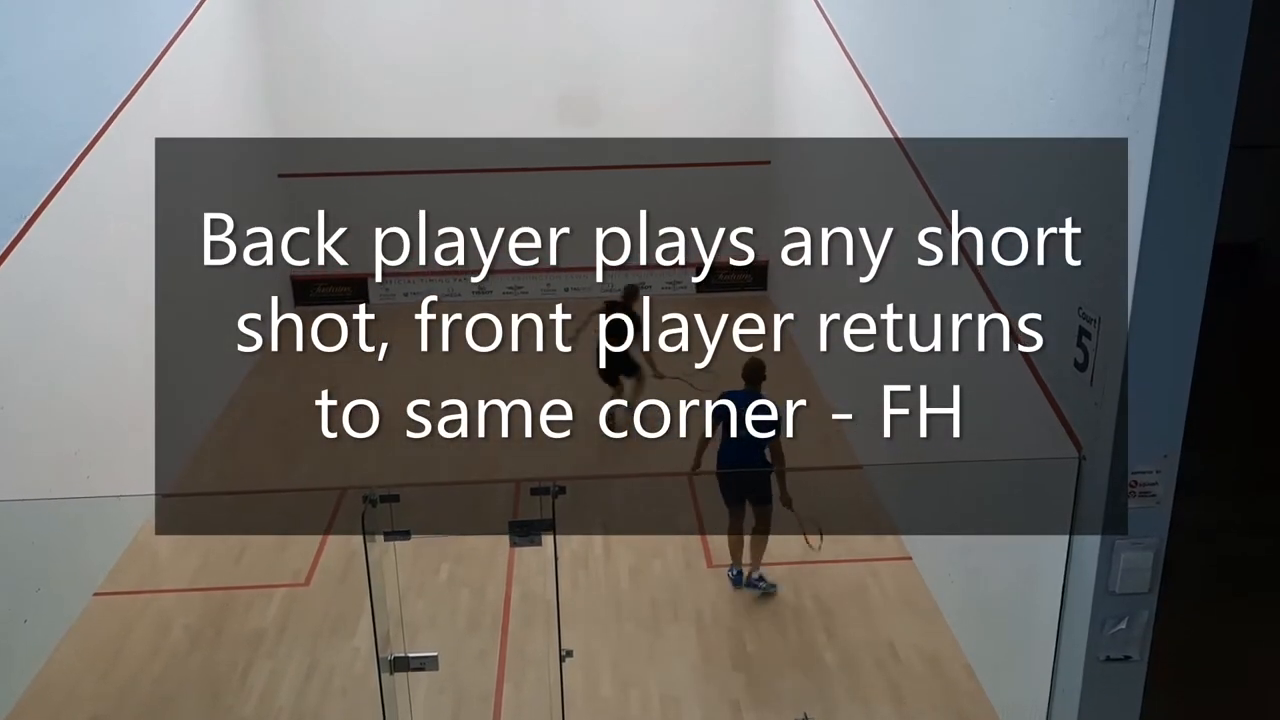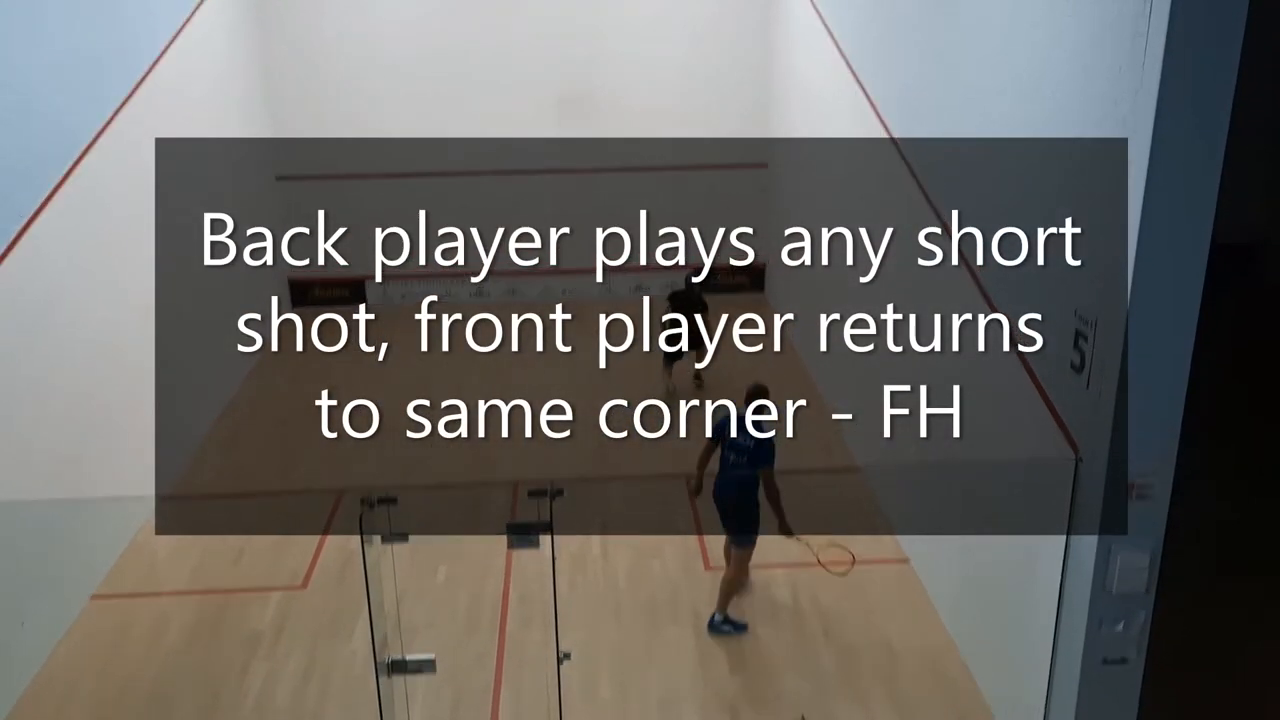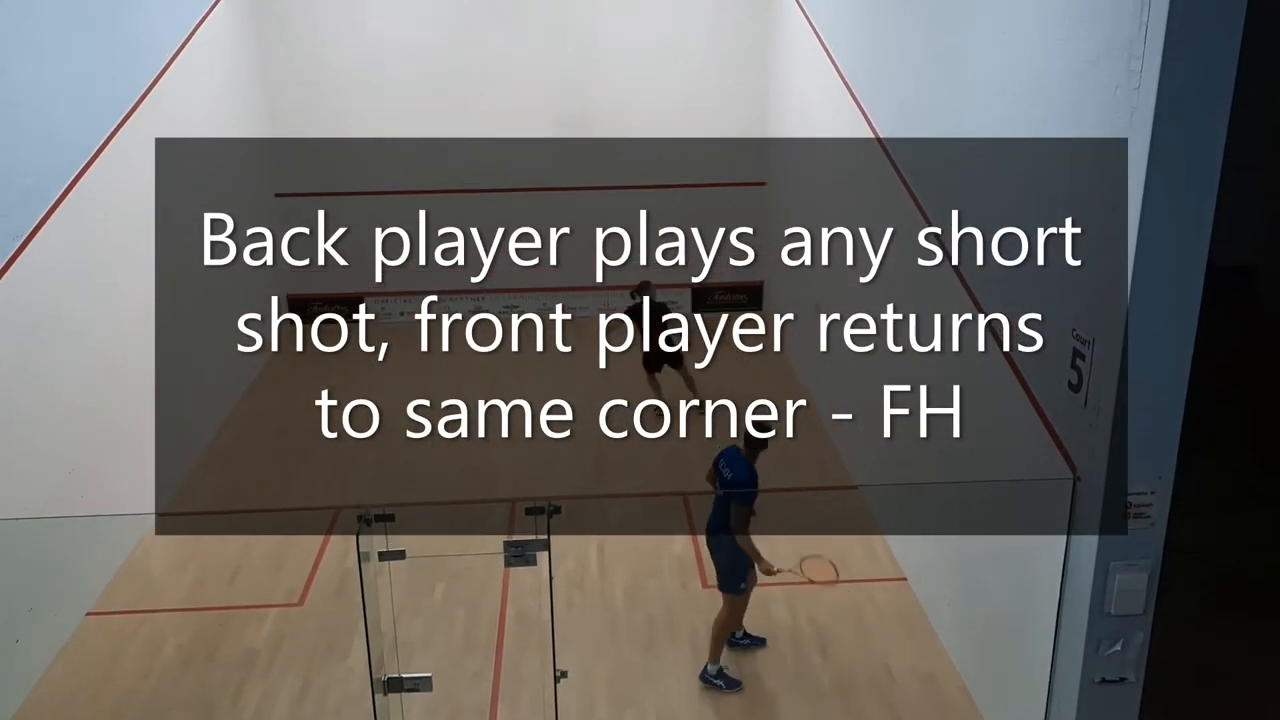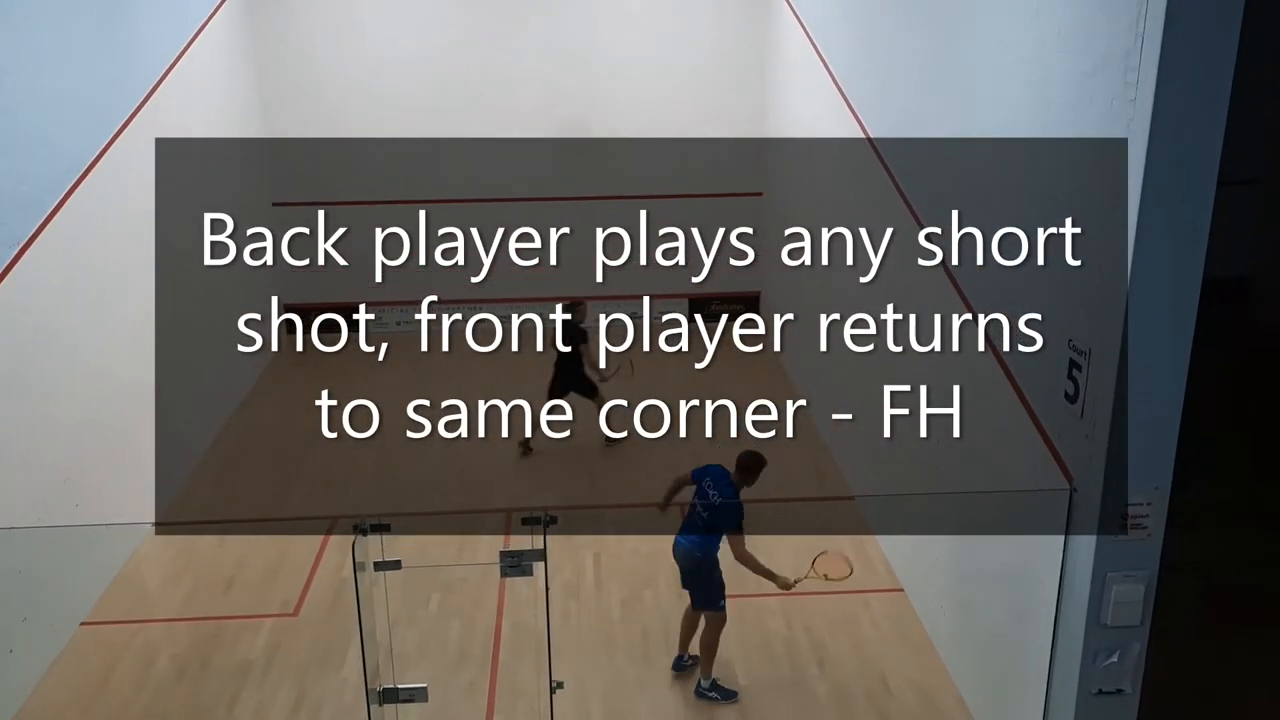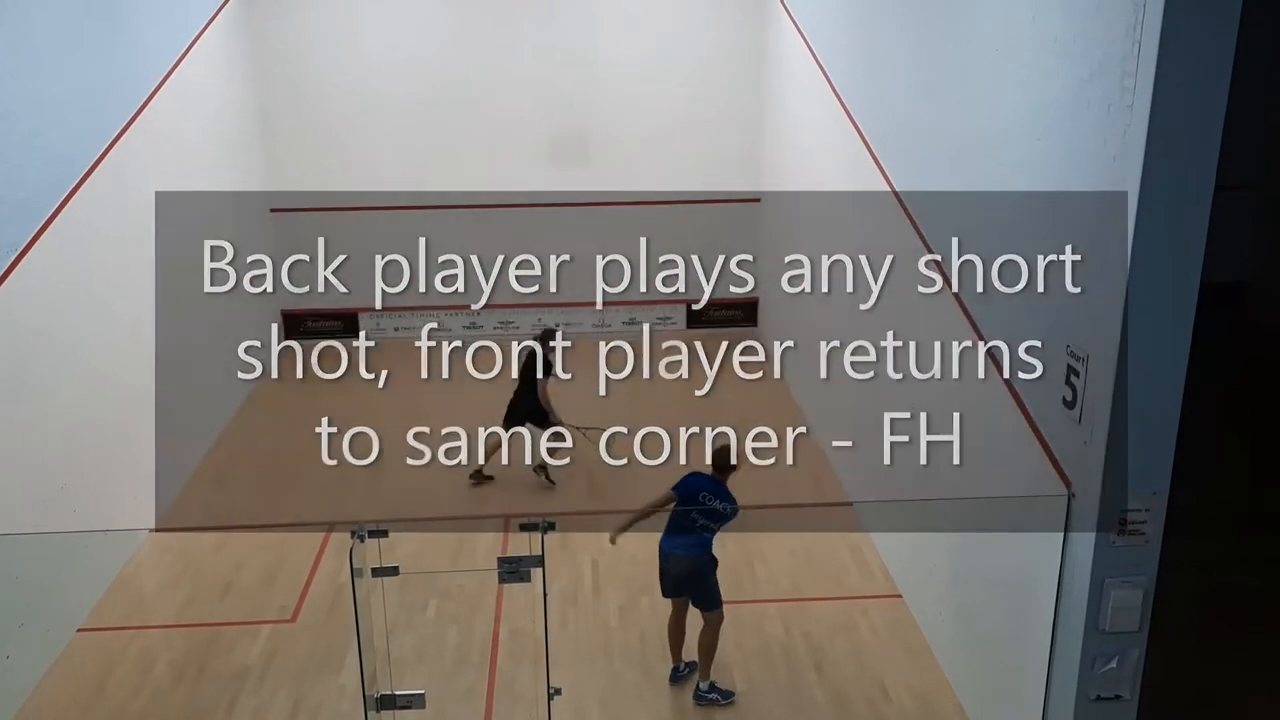
dt=0.5s
person 1, frame 1
left shoulder: (726, 401)
left elbow: (708, 433)
right elbow: (776, 452)
left wrist: (697, 459)
right wrist: (783, 489)
left hip: (726, 469)
right hip: (755, 471)
left knee: (735, 518)
right knee: (763, 518)
left ankle: (736, 570)
right ankle: (754, 574)
person 1, frame 2
left shoulder: (725, 423)
right shoulder: (764, 440)
left elbow: (705, 455)
right elbow: (768, 485)
left wrist: (697, 480)
right wrist: (782, 520)
left hip: (720, 492)
right hip: (743, 500)
left knee: (733, 536)
right knee: (740, 560)
left ankle: (736, 580)
right ankle: (719, 618)
person 1, frame 3
left shoulder: (728, 453)
right shoulder: (746, 478)
left elbow: (710, 478)
right elbow: (738, 527)
right wrist: (760, 561)
left hip: (719, 531)
right hip: (726, 538)
left knee: (748, 581)
right knee: (733, 602)
left ankle: (737, 634)
right ankle: (711, 671)
person 1, frame 4
left shoulder: (712, 472)
right shoulder: (731, 506)
left elbow: (679, 481)
right elbow: (740, 553)
left wrist: (665, 502)
right wrist: (776, 579)
left hip: (682, 546)
right hip: (699, 557)
left knee: (697, 604)
right knee: (716, 619)
left ankle: (682, 658)
right ankle: (705, 684)
person 1, frame 5
left shoulder: (693, 482)
right shoulder: (731, 506)
left elbow: (657, 505)
left wrist: (623, 527)
left hip: (669, 553)
right hip: (697, 563)
left knee: (678, 610)
right knee: (713, 620)
left ankle: (678, 668)
right ankle: (704, 688)
